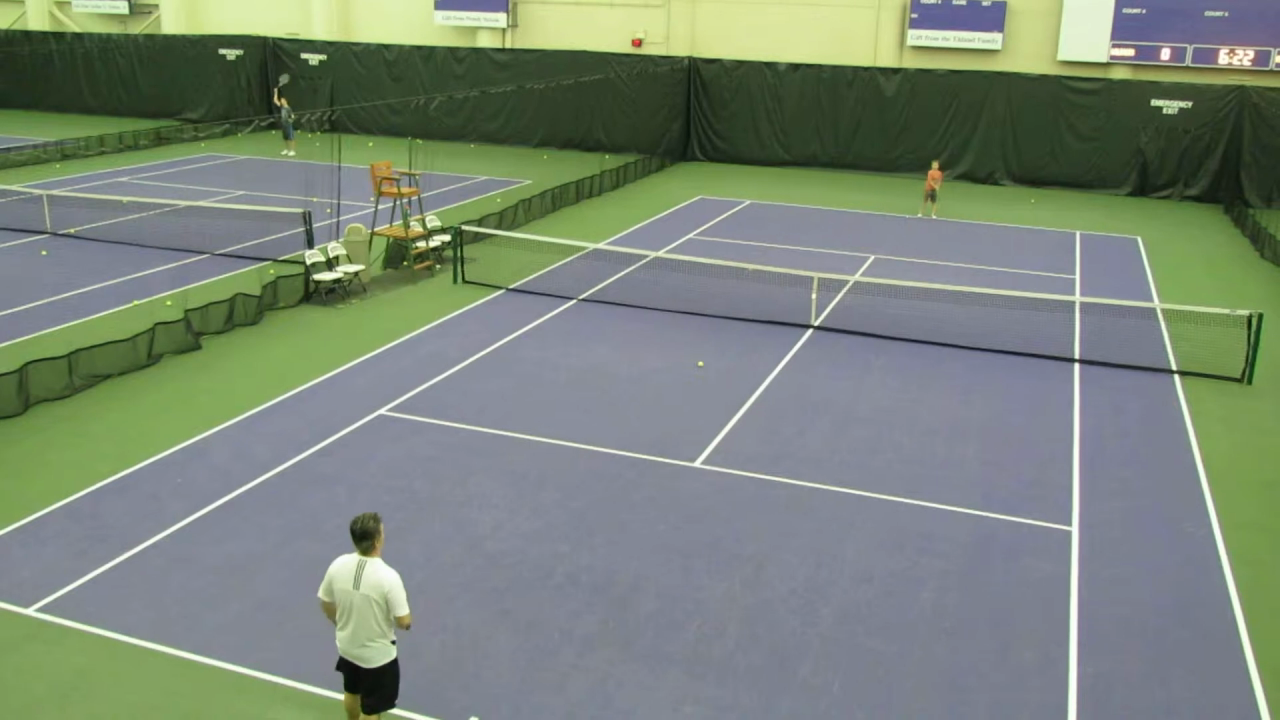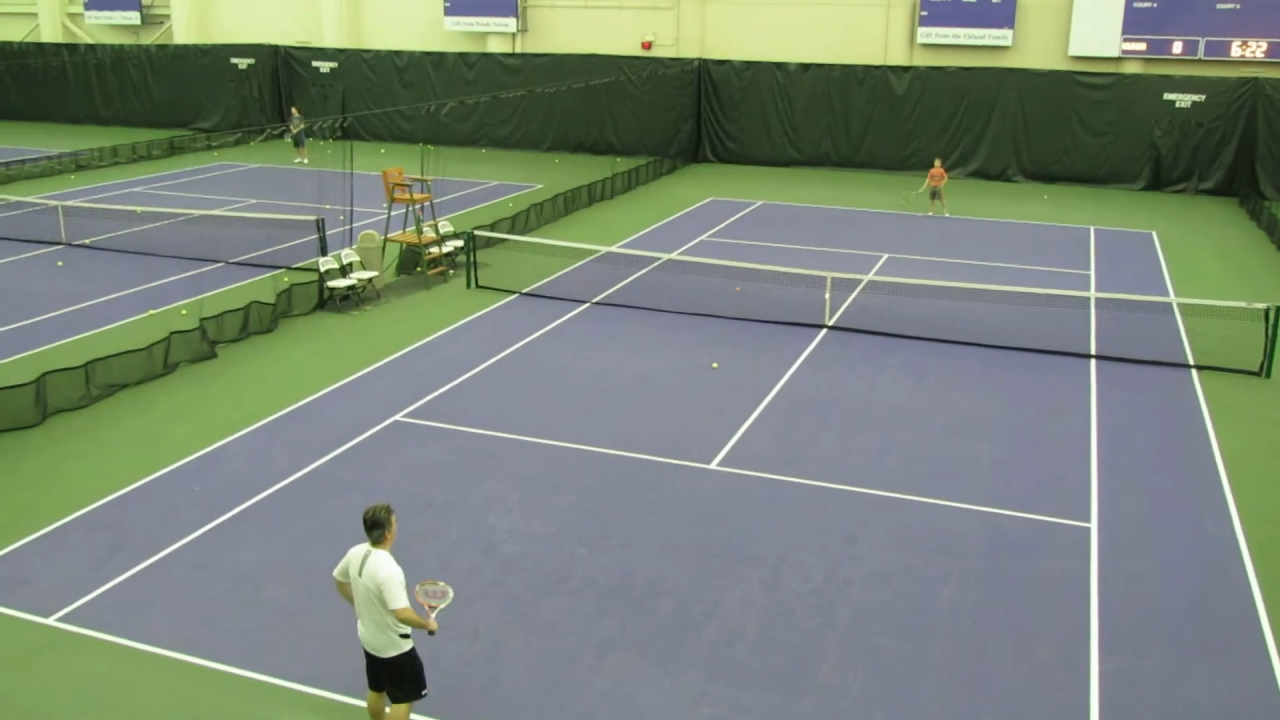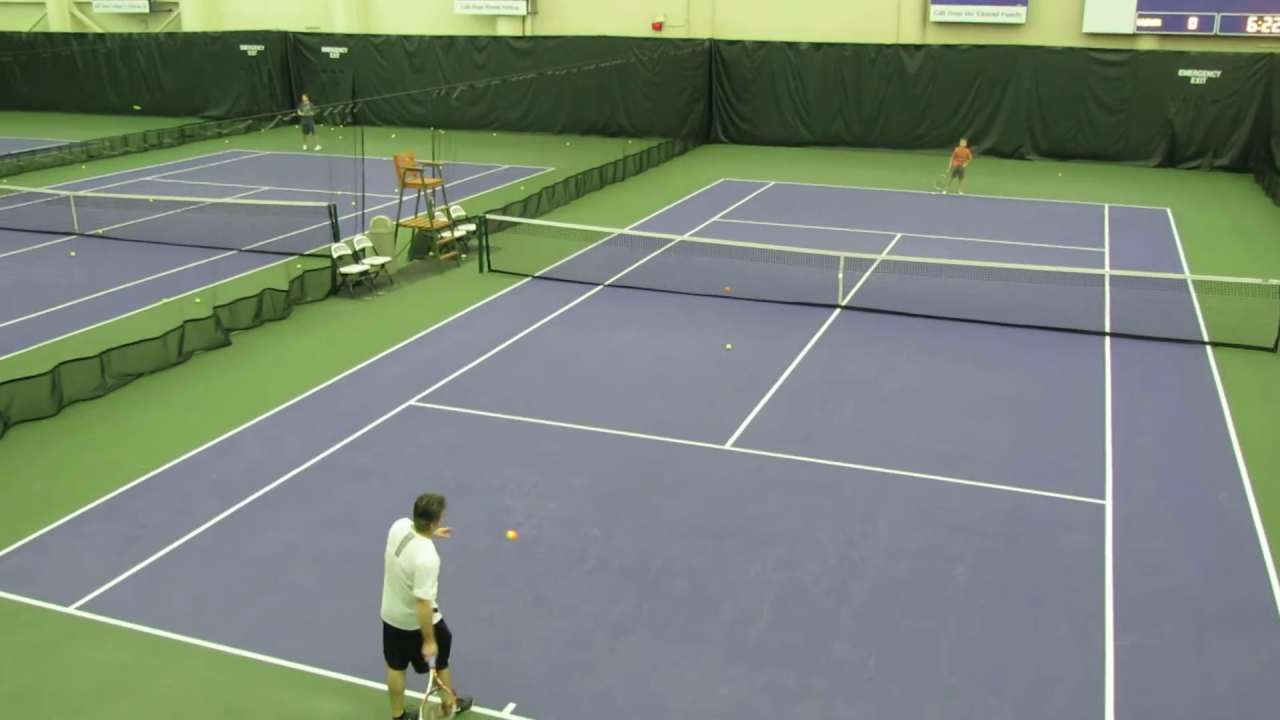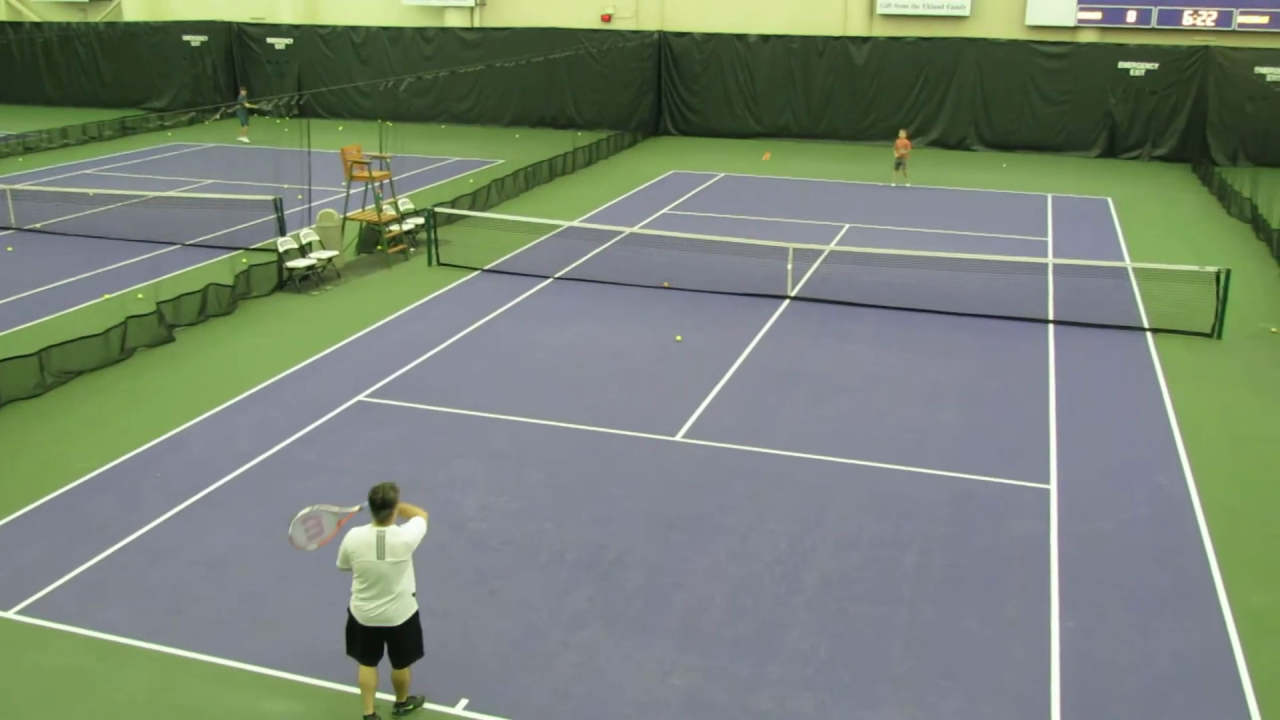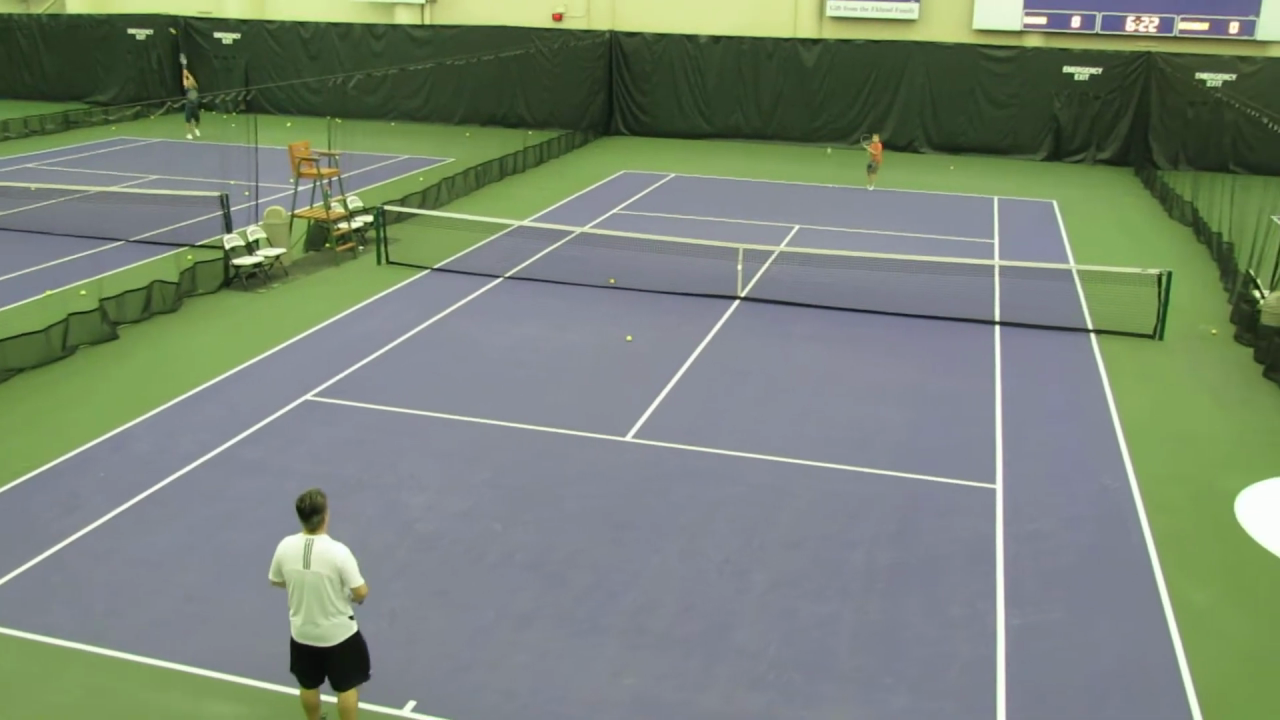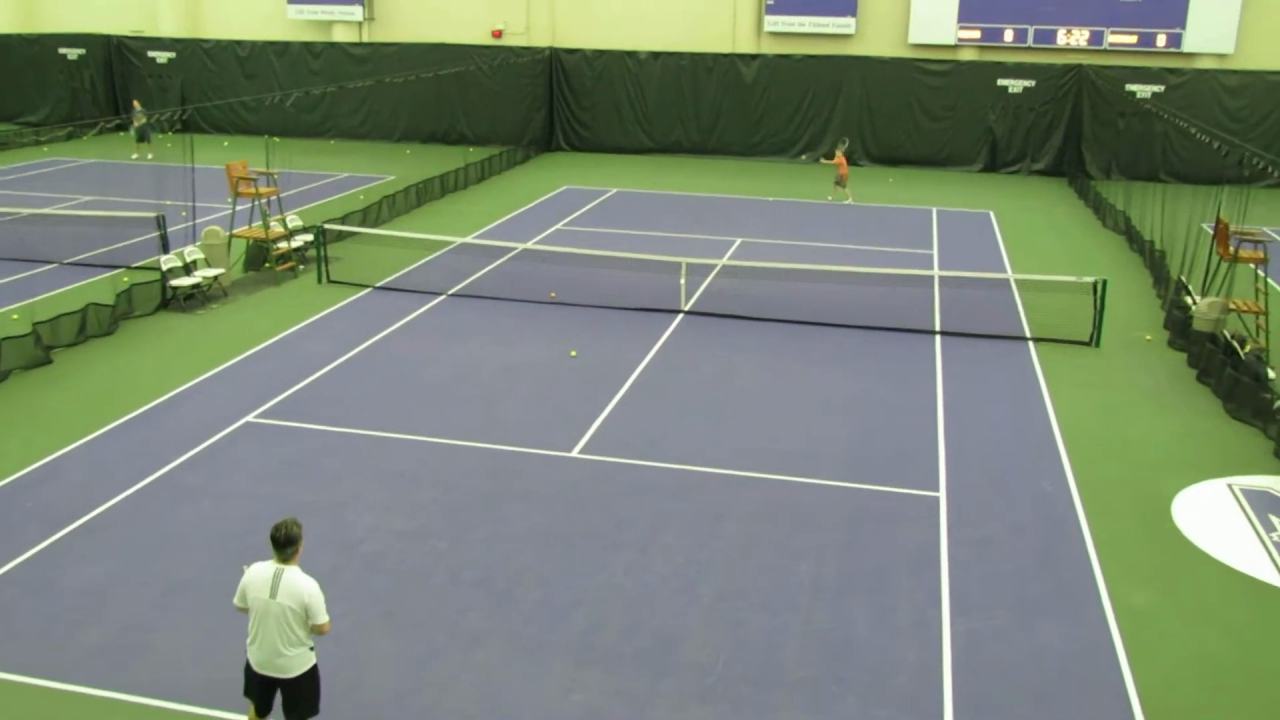
dt=0.7s
person 1, frame 1
left shoulder: (338, 565)
right shoulder: (388, 577)
left elbow: (327, 606)
right elbow: (403, 621)
right wrist: (407, 621)
left hip: (346, 647)
right hip: (378, 655)
left knee: (352, 693)
person 1, frame 2
left shoulder: (355, 554)
right shoulder: (388, 569)
left elbow: (340, 581)
right elbow: (402, 614)
right wrist: (427, 623)
left hip: (369, 638)
right hip: (394, 646)
left knee: (376, 690)
right knee: (403, 699)
person 1, frame 3
left shoulder: (400, 526)
right shoulder: (426, 559)
right elbow: (423, 603)
left wrist: (433, 535)
right wrist: (429, 640)
left hip: (390, 615)
right hip: (419, 621)
left knee: (396, 666)
right knee: (440, 664)
person 1, frame 4
left shoulder: (353, 537)
right shoulder: (406, 537)
left elbow: (344, 566)
right elbow: (421, 515)
right wrist: (395, 501)
left hip: (362, 614)
right hip: (400, 614)
left knee: (367, 663)
right knee: (401, 663)
person 1, frame 5
left shoulder: (285, 546)
right shoulder: (338, 552)
left elbow: (276, 581)
right elbow: (360, 593)
right wrist: (354, 595)
left hip: (302, 633)
right hip: (338, 634)
left knee: (309, 686)
right knee: (346, 687)
person 1, frame 6
left shoulder: (253, 572)
right shoulder: (307, 585)
left elbow: (241, 606)
right elbow: (322, 628)
left hip: (258, 660)
right hip: (295, 666)
